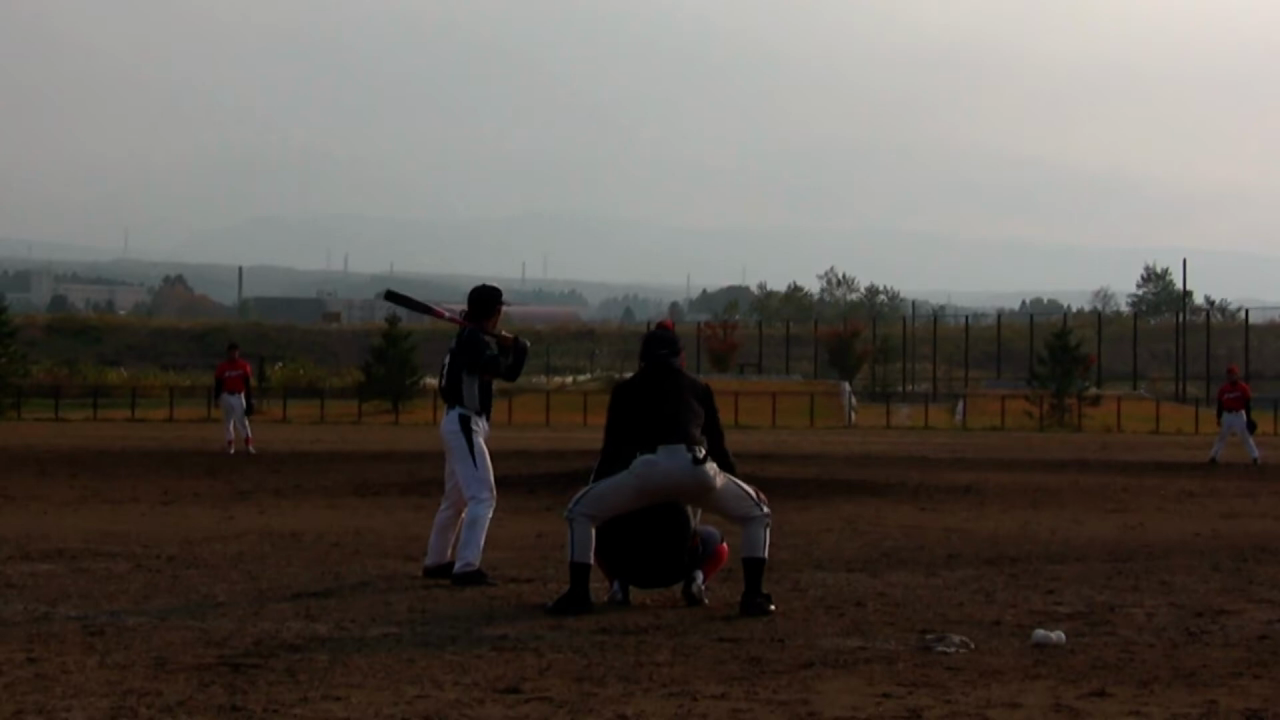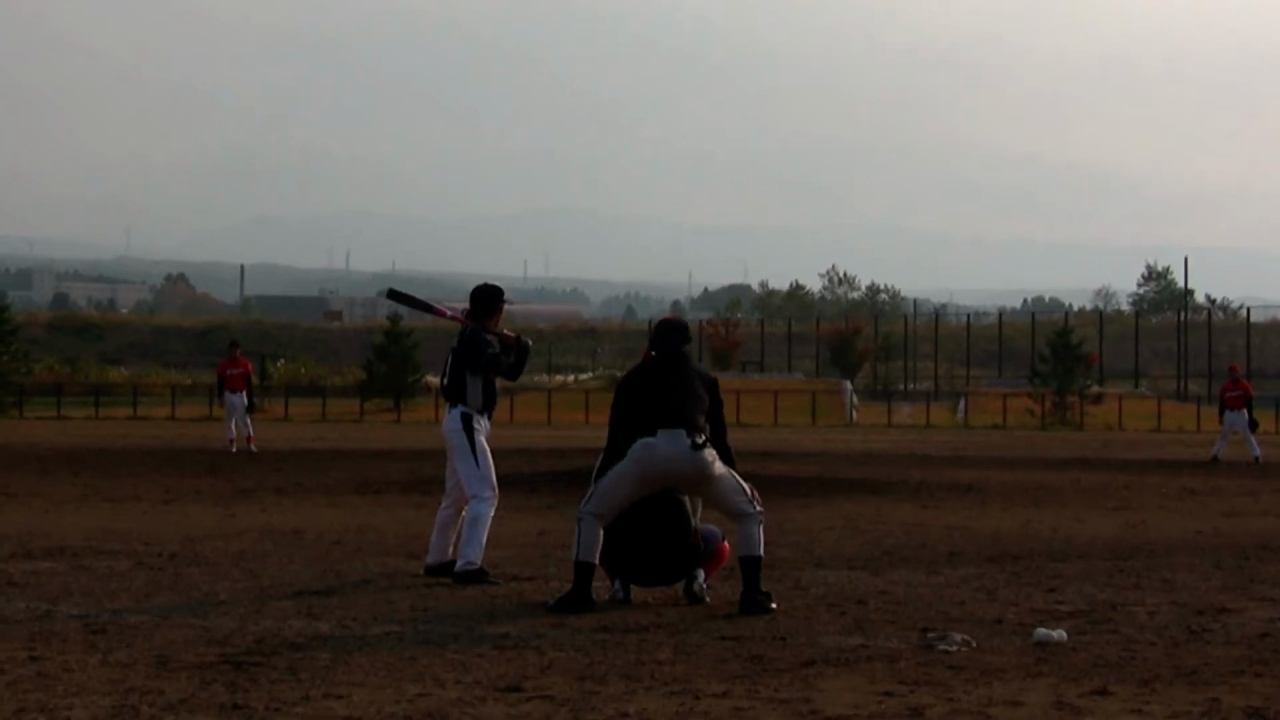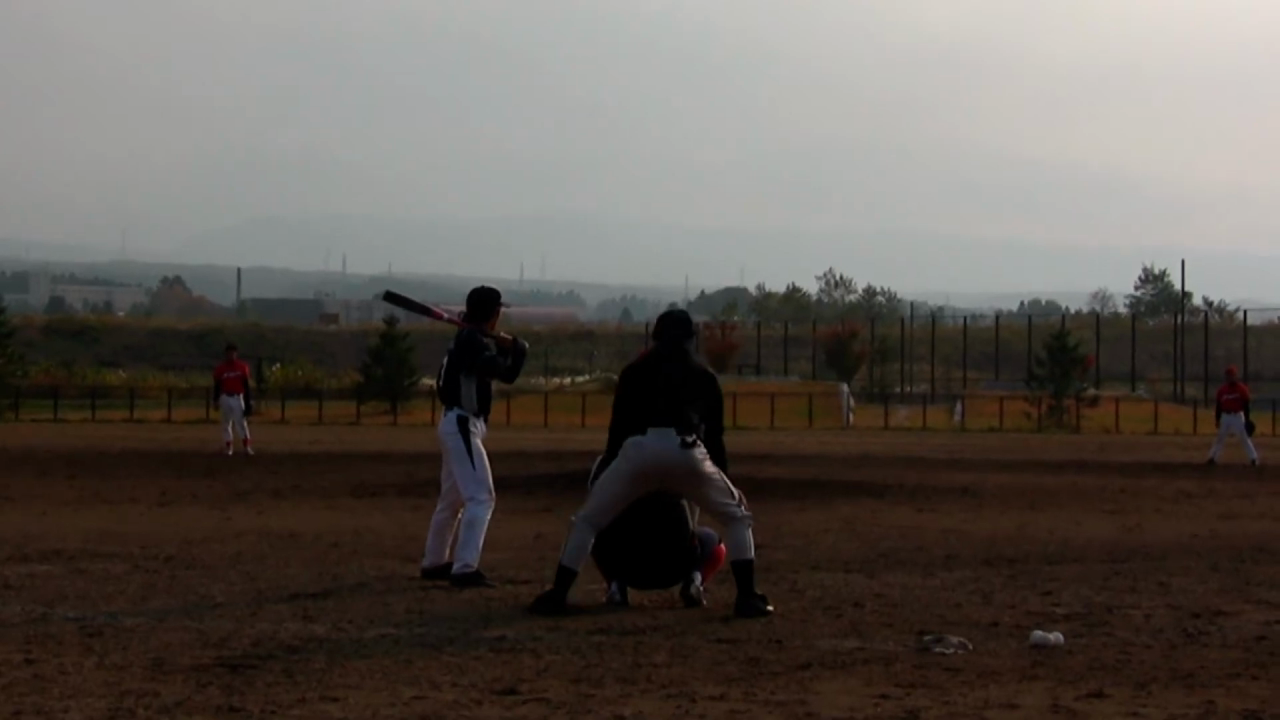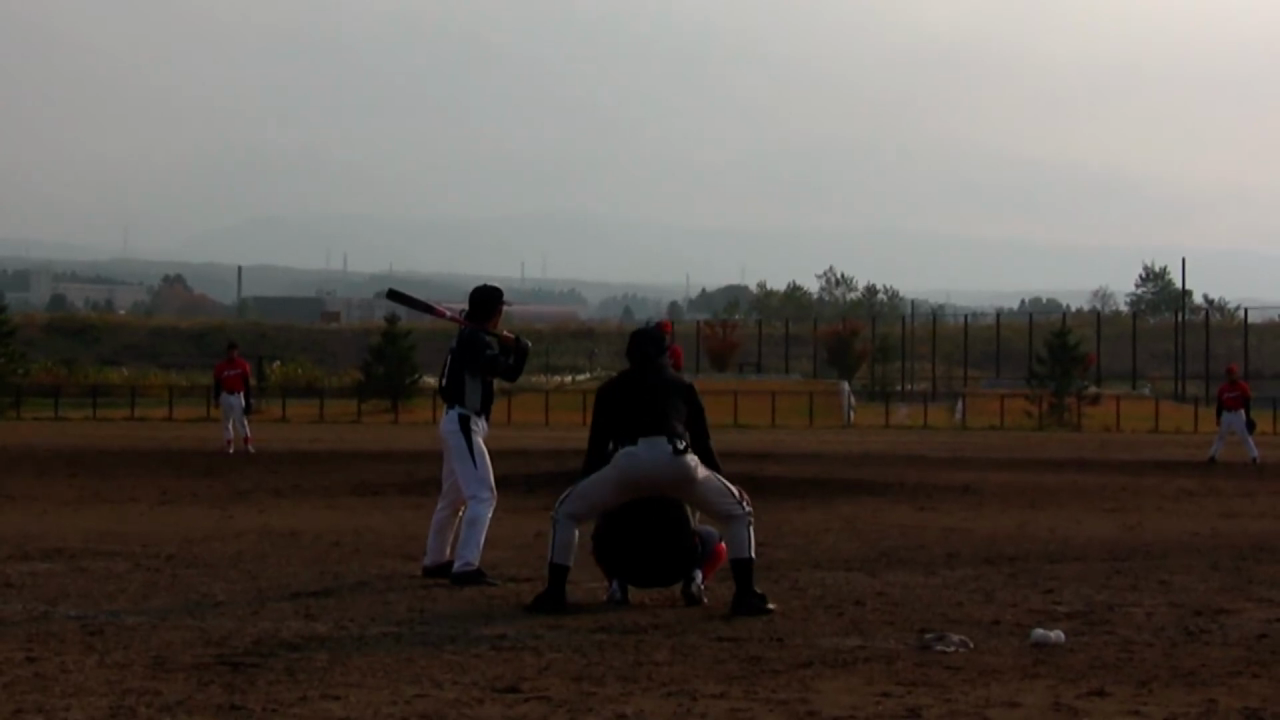
dt=0.7s
person 1, frame 1
left shoulder: (469, 338)
right shoulder: (473, 339)
left elbow: (510, 373)
right elbow: (498, 368)
left wrist: (514, 347)
right wrist: (506, 347)
left hip: (462, 423)
right hip: (464, 423)
left knee: (456, 498)
right knee: (482, 496)
left ankle: (437, 561)
right ankle: (466, 568)
person 1, frame 2
left shoulder: (472, 337)
right shoulder: (475, 338)
left elbow: (511, 372)
right elbow: (503, 368)
left wrist: (515, 345)
right wrist: (513, 346)
left hip: (461, 421)
right hip: (466, 422)
left knee: (456, 496)
right knee: (484, 494)
left ankle: (438, 560)
right ankle: (467, 567)
person 1, frame 3
left shoulder: (469, 339)
right shoulder: (472, 340)
left elbow: (507, 374)
right elbow: (499, 371)
left wrist: (511, 347)
right wrist: (509, 348)
left hip: (458, 424)
right hip: (462, 425)
left knee: (452, 498)
right knee: (481, 497)
left ankle: (434, 563)
right ankle: (464, 569)
person 1, frame 4
left shoulder: (472, 337)
right shoulder: (474, 338)
left elbow: (510, 373)
right elbow: (497, 368)
left wrist: (515, 346)
right wrist: (509, 346)
left hip: (459, 422)
right hip: (464, 423)
left knee: (453, 497)
right knee: (482, 495)
left ankle: (435, 561)
right ankle: (465, 568)
person 2, frame 1
left shoulder: (627, 390)
right shoulder: (698, 388)
left elbow: (613, 446)
right elbow: (717, 442)
left wrist: (597, 483)
right wrist: (734, 480)
left hip: (647, 469)
right hip: (696, 468)
left knee: (580, 511)
right knee: (757, 513)
left ankle: (578, 595)
right ankle: (753, 597)
person 2, frame 2
left shoulder: (634, 378)
right shoulder: (703, 378)
left elbow: (617, 436)
right elbow: (719, 435)
left wrist: (601, 478)
right wrist: (732, 473)
left hip: (646, 453)
right hip: (695, 454)
left knee: (591, 513)
right knee: (748, 511)
left ankle: (580, 593)
right ankle: (752, 594)
person 2, frame 3
left shoulder: (635, 371)
right shoulder: (703, 375)
left elbow: (618, 427)
right elbow: (715, 434)
left wrist: (610, 468)
right wrist: (722, 476)
left hip: (639, 450)
right hip: (687, 452)
left knee: (588, 520)
right knee: (736, 515)
left ankle: (557, 596)
right ankle: (747, 597)
person 2, frame 4
left shoulder: (612, 388)
right shoulder: (682, 386)
left elbow: (597, 444)
right elbow: (702, 441)
left wrist: (584, 486)
right wrist: (719, 479)
left hip: (629, 462)
right hip: (677, 460)
left knee: (566, 512)
right knee: (738, 511)
left ankle: (555, 594)
right ankle: (745, 596)
